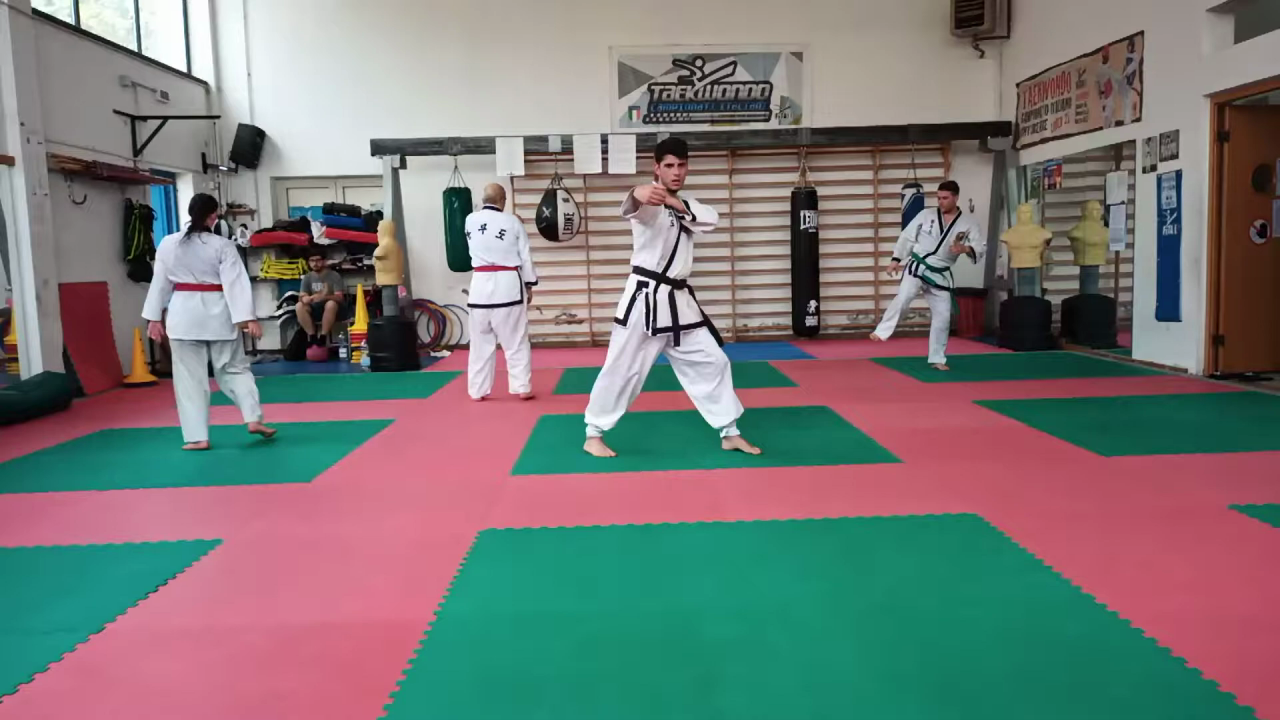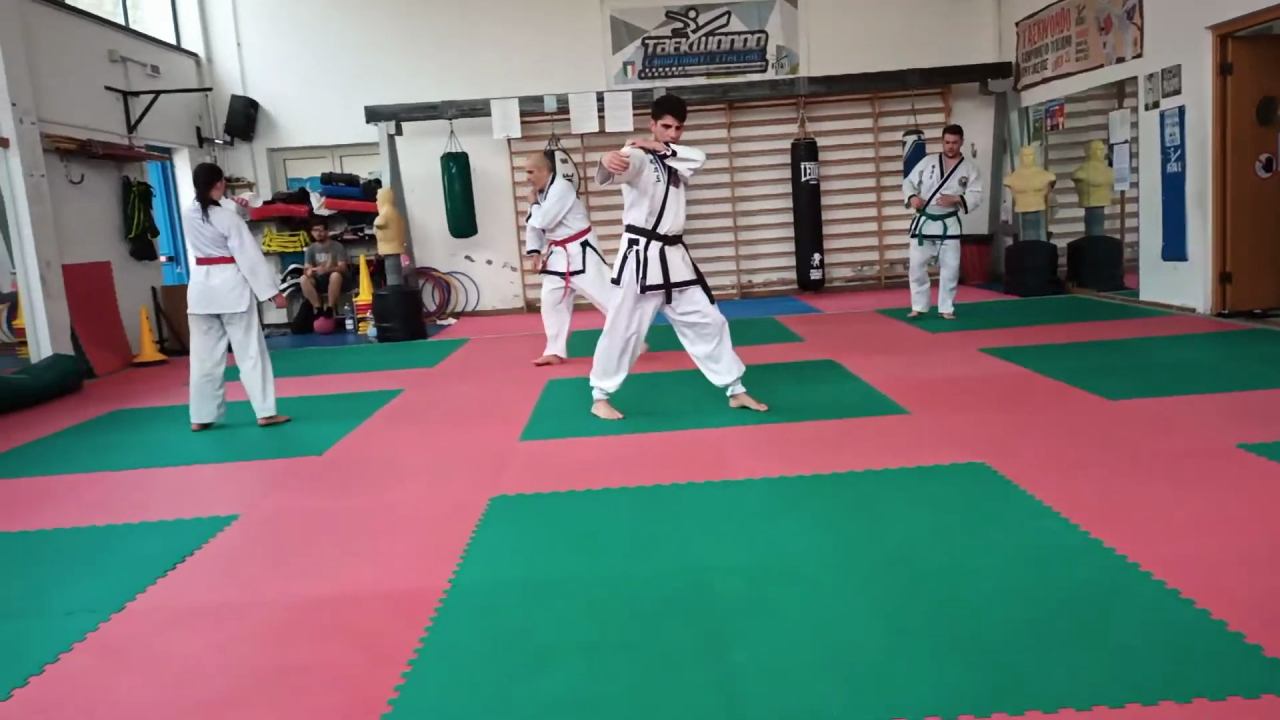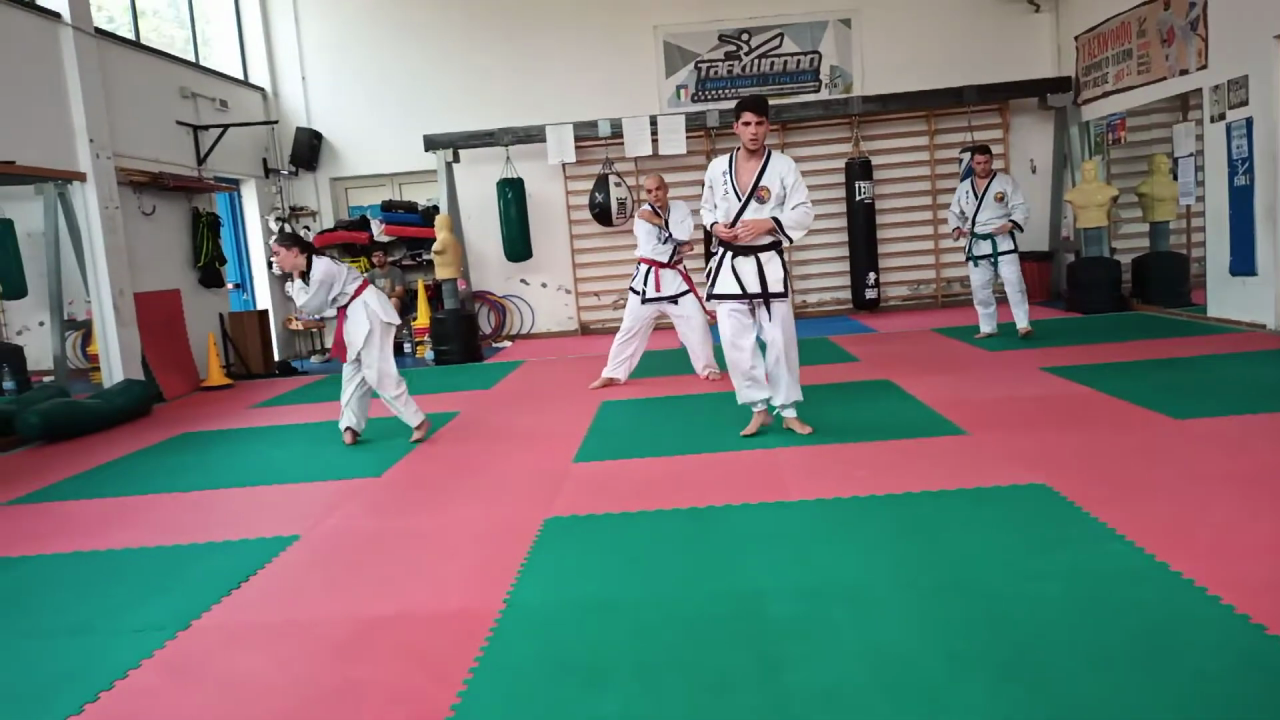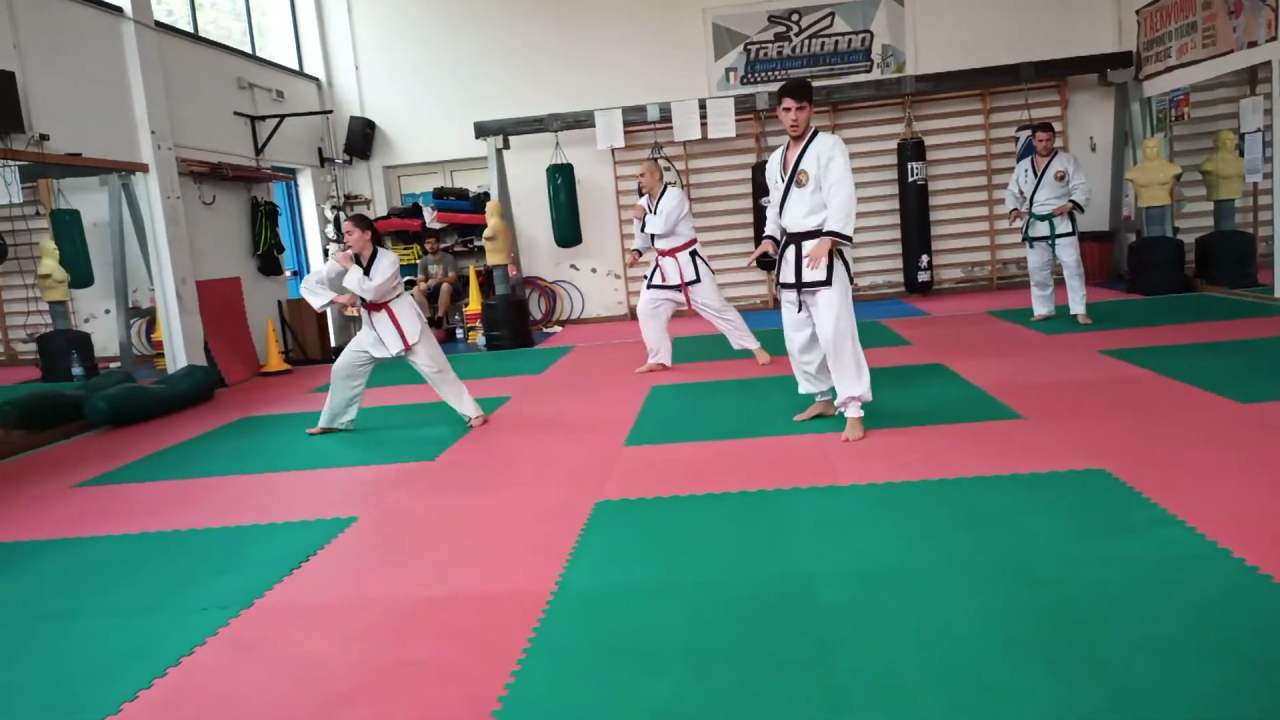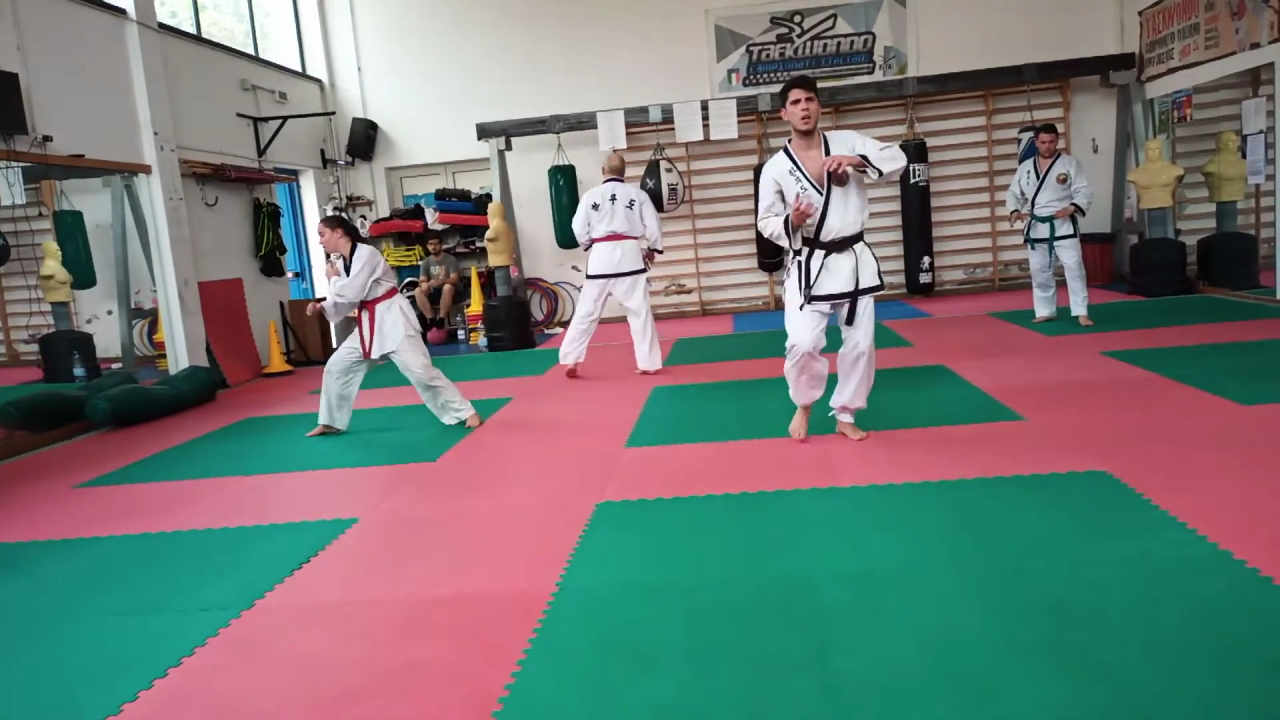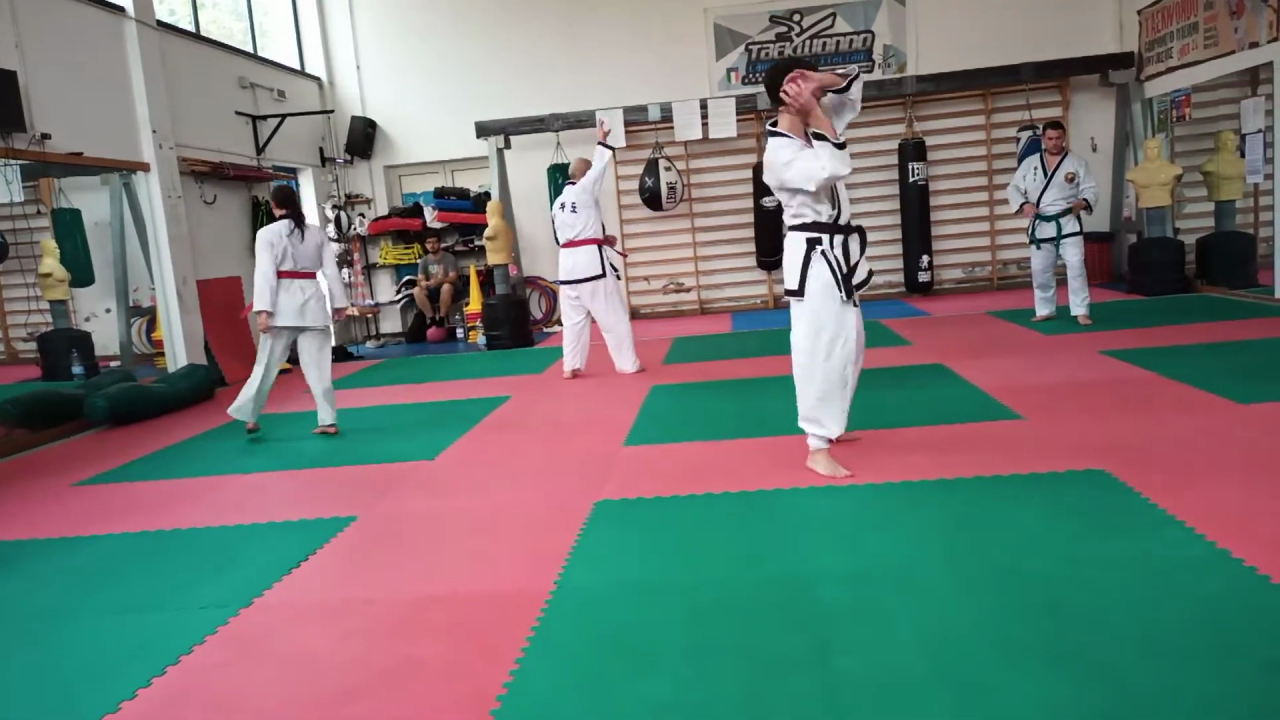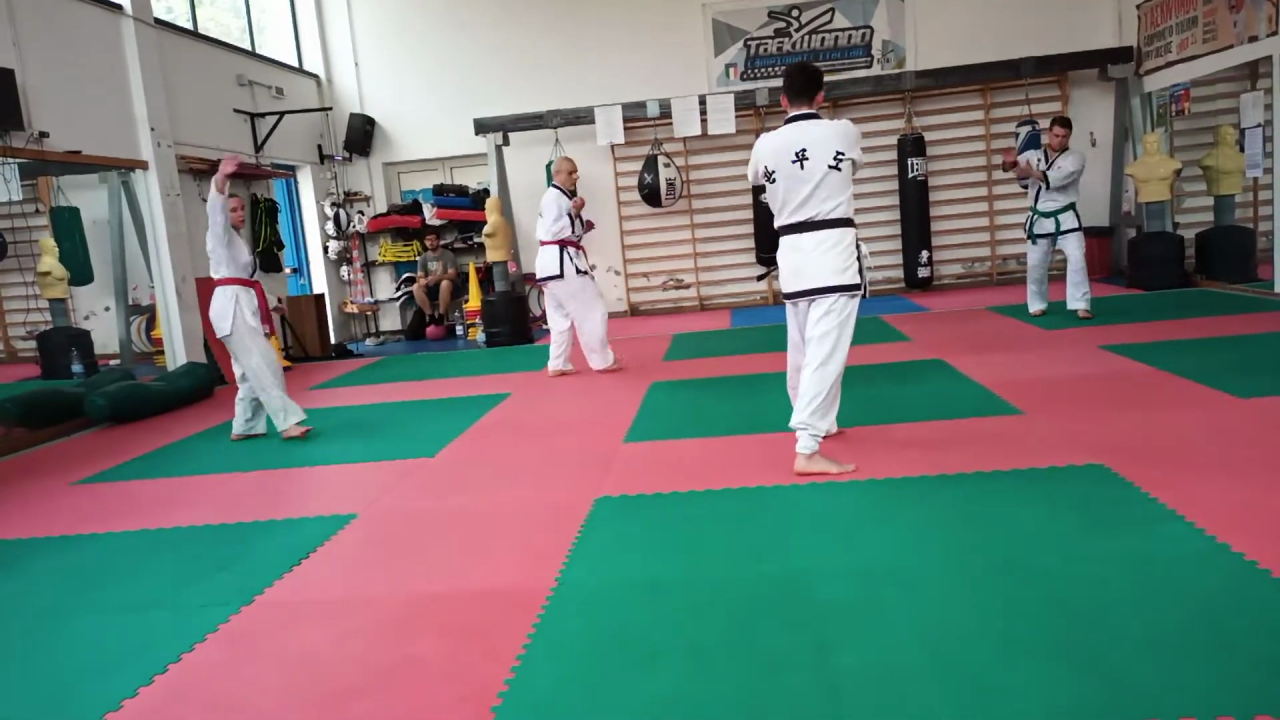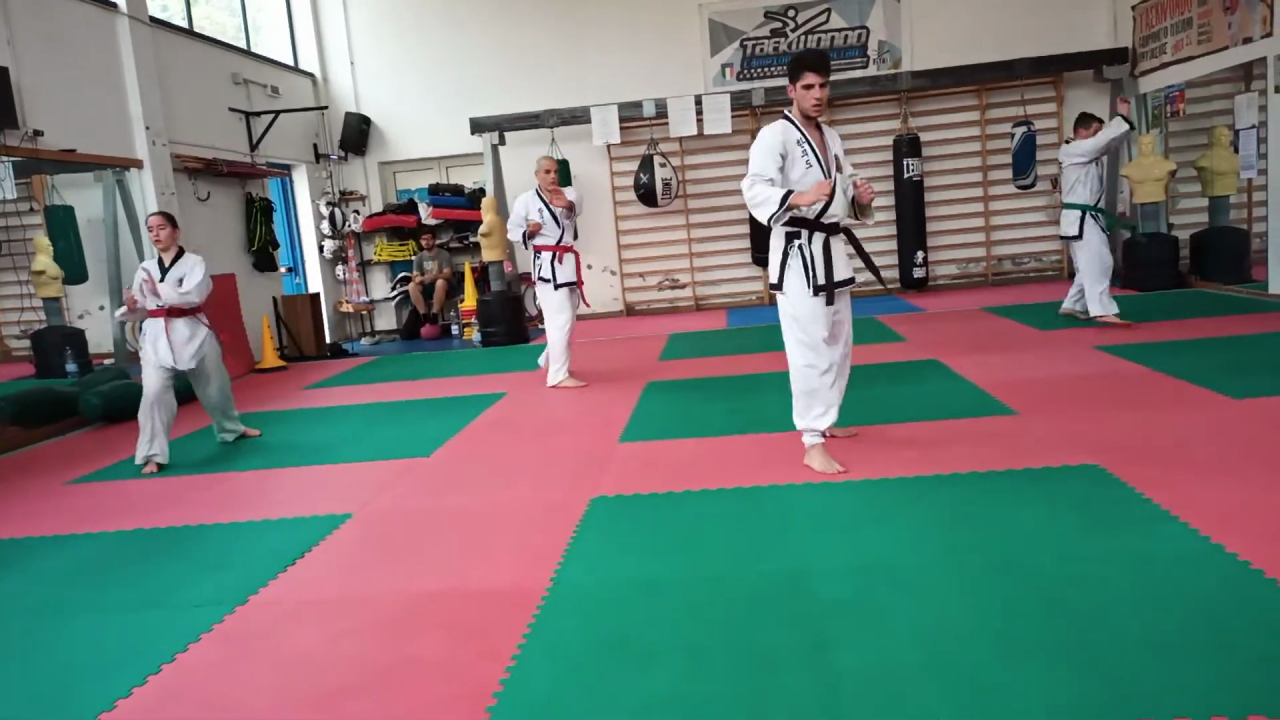
dt=0.7s
person 1, frame 1
left shoulder: (683, 203)
right shoulder: (652, 200)
left elbow: (710, 219)
right elbow: (633, 207)
left wrist: (677, 203)
right wrist: (637, 194)
left hip: (679, 299)
right hip: (646, 297)
left knee: (712, 362)
right knee: (623, 369)
left ankle: (730, 433)
right ankle: (594, 434)
person 1, frame 2
left shoulder: (673, 159)
right shoulder: (637, 155)
left elbow: (698, 158)
right elbow: (618, 169)
left wrist: (661, 147)
right wrist: (607, 161)
left hip: (674, 255)
right hip: (641, 255)
left knee: (707, 321)
right knee: (622, 329)
left ankle: (735, 390)
right ankle: (600, 397)
person 1, frame 3
left shoulder: (783, 166)
right shoulder: (717, 167)
left elbow: (804, 213)
right elbow: (707, 208)
left wrist: (767, 224)
right wrist: (715, 227)
left hip: (767, 264)
right hip: (729, 265)
left knee: (781, 342)
right knee: (737, 345)
left ankle: (788, 411)
right ankle: (759, 410)
person 1, frame 4
left shoulder: (829, 145)
right shoulder: (775, 160)
left elbow: (842, 196)
left wrist: (827, 240)
right wrist: (770, 240)
left hip: (824, 254)
right hip: (791, 255)
left knee: (836, 330)
right knee: (798, 336)
left ankle: (853, 411)
right ankle: (823, 398)
person 1, frame 5
left shoulder: (845, 145)
right shoulder: (776, 168)
left elbow: (896, 159)
right elbow: (766, 222)
left wrist: (857, 160)
right wrist: (791, 220)
left hip: (854, 260)
right hip: (809, 265)
left knee: (860, 345)
right knee: (803, 343)
left ankle: (845, 415)
right ankle: (803, 406)
person 1, frame 6
left shoulder: (814, 124)
right shoulder: (778, 151)
left elbow: (851, 87)
right elbow: (831, 169)
left wrist: (822, 82)
right wrist: (815, 114)
left hip: (838, 249)
right hip: (813, 255)
left knee: (849, 347)
right knee: (822, 351)
left ankle: (827, 424)
right ankle: (817, 447)
person 1, frame 7
left shoulder: (764, 145)
right shoulder: (844, 132)
left hip: (792, 251)
right hip: (833, 248)
left knee: (804, 346)
right knee: (826, 351)
left ankle: (813, 422)
right ankle: (807, 451)
person 1, frame 8
left shoulder: (831, 137)
right shoulder: (775, 135)
left elbow: (840, 189)
right elbow: (755, 189)
left wrist: (860, 198)
right wrist: (799, 199)
left hip: (831, 248)
right hip: (796, 251)
left knee: (837, 344)
right knee: (811, 348)
left ankle: (822, 421)
right ankle: (813, 443)
person 2, frame 1
left shoulder: (168, 244)
right shoulder: (223, 245)
left elbow: (160, 283)
right elbow: (237, 283)
left wrist: (154, 318)
right wrist: (249, 317)
left hip: (183, 315)
right hip: (218, 315)
left knee: (190, 379)
right knee: (235, 369)
left ankle: (197, 437)
right ankle: (253, 418)
person 2, frame 2
left shoulder: (188, 214)
right shoulder: (228, 218)
right elbow: (249, 256)
left wrist: (236, 205)
right wrist: (272, 291)
left hip: (201, 288)
right hip: (231, 287)
left knee: (204, 357)
right knee: (250, 351)
left ankle: (200, 417)
right ankle: (266, 411)
person 2, frame 3
left shoulder: (320, 269)
right shoulder: (307, 272)
left elbow: (311, 307)
left wrist: (297, 283)
left hip: (368, 311)
right hip: (355, 319)
left knee: (378, 374)
right knee: (353, 374)
left ankle: (418, 420)
right ankle: (351, 426)
person 2, frame 4
left shoulder: (389, 259)
right shoulder: (343, 261)
left elbow: (370, 291)
right elbow: (310, 284)
left wrist: (351, 269)
right wrist: (335, 299)
left hip: (402, 319)
right hip: (373, 324)
left knee: (432, 366)
right knee: (343, 369)
left ankle: (473, 412)
right ankle: (332, 421)
person 2, frame 5
left shoulder: (366, 254)
right shoulder: (342, 261)
left elbow: (351, 293)
right elbow: (351, 298)
left wrist: (333, 278)
right wrist: (322, 306)
left hip: (393, 318)
right hip: (370, 323)
left knee: (420, 370)
right knee: (337, 367)
left ankle: (465, 411)
right ankle: (332, 422)
person 2, frame 6
left shoulder: (267, 234)
right shoulder: (316, 233)
left elbow: (265, 273)
right elbow: (331, 269)
left wrist: (263, 310)
right wrist: (339, 303)
left hip: (282, 303)
right hip: (312, 300)
left knee: (267, 363)
right knee: (318, 364)
left ankle: (249, 417)
right ankle: (327, 420)
person 2, frame 7
left shoulder: (234, 240)
right shoulder: (221, 235)
right elbow: (217, 211)
left wrist: (265, 307)
right wrist: (220, 180)
left hip: (241, 304)
right hip: (233, 309)
left knee: (251, 373)
right knee: (262, 367)
left ankle: (245, 426)
right ankle: (288, 422)
person 2, frame 8
left shoulder: (194, 263)
right shoulder: (145, 269)
left elbow: (192, 296)
right elbow: (137, 311)
left wrist: (158, 290)
right wrist: (130, 308)
left hip: (192, 335)
right hip: (156, 338)
left knee: (215, 391)
right knee: (154, 393)
left ankle: (232, 429)
right ankle: (153, 455)
person 3, frame 1
left shoulder: (470, 220)
right shoulder: (513, 222)
right elbow: (526, 257)
right wrist: (529, 285)
left hip: (481, 285)
right hip: (508, 284)
left knee: (480, 343)
right knee: (516, 341)
left ankle: (478, 390)
right ankle: (522, 387)
person 3, frame 2
left shoulder: (561, 189)
right shoulder: (539, 194)
left elbow: (543, 221)
right elbow: (533, 227)
left wrist: (535, 205)
right wrist: (535, 253)
left hip: (581, 252)
right hip: (559, 254)
left knee: (606, 297)
right knee: (552, 304)
right ankle: (554, 351)
person 3, frame 3
left shoulder: (680, 208)
right shoulder: (642, 214)
left elbow: (685, 234)
right elbow: (648, 246)
left wrist: (657, 221)
right wrist: (677, 250)
left hip: (675, 276)
right hip: (648, 278)
left knee: (696, 323)
right knee: (631, 328)
left ankle: (708, 367)
right ankle: (612, 374)
person 3, frame 4
left shoulder: (674, 196)
right shoulder: (645, 202)
left elbow: (661, 227)
right elbow: (643, 233)
left wrist: (643, 217)
right wrist: (637, 251)
left hip: (687, 262)
right hip: (663, 266)
left knee: (716, 307)
right knee: (647, 310)
left ankle: (755, 347)
right ankle: (658, 359)
person 3, frame 5
left shoulder: (590, 195)
right shoulder: (636, 194)
left elbow: (579, 231)
right elbow: (652, 226)
right wrist: (652, 250)
left hip: (601, 257)
right hip: (630, 255)
left knee: (586, 312)
right knee: (639, 312)
left ankle: (569, 360)
right ankle: (649, 363)
person 3, frame 6
left shoulder: (558, 202)
right shoulder: (584, 190)
right elbow: (598, 168)
left wrist: (599, 238)
right wrist: (602, 141)
left hip: (568, 263)
right hip: (592, 261)
left knee: (574, 318)
right knee: (613, 314)
left ankle: (571, 366)
right ankle: (627, 364)
person 3, frame 7
left shoulder: (564, 196)
right shoulder: (554, 197)
right elbow: (556, 229)
left wrist: (583, 227)
right wrist: (574, 213)
left hip: (557, 261)
right hip: (561, 261)
left knee: (561, 316)
right knee: (593, 308)
left ankle: (558, 364)
right ankle: (601, 360)
person 3, frame 8
left shoulder: (569, 193)
right shoulder: (525, 200)
left elbow: (574, 209)
right elbow: (512, 232)
left wrist: (566, 205)
right wrist: (529, 232)
left hip: (568, 261)
right hip: (546, 264)
left knee: (565, 318)
right knee: (560, 319)
left ankle: (550, 360)
right ankle: (558, 375)
person 4, frame 1
left shoulder: (969, 222)
right shoulder: (926, 215)
left elbow: (980, 245)
right elbow: (906, 237)
left wrist: (965, 249)
right wrist: (897, 259)
left hip: (941, 274)
right hip: (918, 267)
left knee: (942, 317)
right knee: (904, 296)
left ankle: (937, 358)
right ankle: (882, 332)
person 4, frame 2
left shoulder: (970, 168)
right shoulder: (928, 162)
left elbow: (976, 195)
right elbow: (909, 182)
left wrist: (956, 199)
right wrist: (912, 197)
left hip: (948, 224)
right hip: (923, 221)
left knee: (950, 267)
right knee: (917, 264)
left ankle: (946, 308)
right ankle: (919, 306)
person 4, frame 3
left shoulder: (1006, 181)
right shoulder: (963, 187)
left elbow: (1020, 208)
right elbow: (954, 212)
left wrist: (1010, 225)
right wrist: (957, 228)
left hip: (1002, 242)
right hip: (977, 244)
left knee: (1014, 281)
right knee: (980, 288)
left ankle: (1024, 324)
right ankle: (988, 327)
person 4, frame 4
left shoulder: (1067, 161)
right shoulder: (1023, 166)
left elbow: (1082, 189)
right elbow: (1012, 192)
left wrist: (1070, 205)
right wrist: (1014, 209)
left hip: (1061, 223)
right hip: (1034, 225)
left knee: (1072, 265)
right knee: (1037, 270)
left ankle: (1079, 311)
right ankle: (1043, 310)
person 4, frame 5
left shoulder: (1070, 163)
right shoulder: (1025, 167)
left elbow: (1084, 192)
right elbow: (1014, 193)
left wrist: (1071, 208)
right wrist: (1014, 211)
left hip: (1063, 226)
right hip: (1036, 227)
left knee: (1074, 267)
right knee: (1039, 271)
left ankle: (1081, 313)
right ankle: (1045, 312)
person 4, frame 6
left shoulder: (1077, 163)
right shoulder: (1030, 163)
left elbow: (1090, 190)
right elbow: (1014, 188)
left wrist: (1083, 203)
right wrist: (1024, 205)
left hip: (1067, 223)
right hip: (1041, 225)
left knee: (1076, 266)
right knee: (1040, 270)
left ankle: (1081, 311)
right ankle: (1045, 310)
person 4, frame 7
left shoulder: (1076, 157)
right shoulder: (1034, 156)
left elbow: (1062, 175)
right elbow: (1016, 164)
left wrist: (1033, 174)
right wrist: (1009, 161)
left hip: (1065, 219)
right hip: (1039, 220)
left knee: (1077, 260)
right knee: (1036, 266)
left ankle: (1080, 305)
right ankle: (1038, 305)
person 4, frame 8
left shoulder: (1089, 149)
right shoulder: (1073, 150)
left elbow: (1106, 138)
right elbow: (1104, 138)
left wrist: (1120, 122)
right wrist: (1122, 118)
left hip: (1089, 217)
right hip: (1080, 219)
left knee: (1087, 266)
right knee: (1101, 263)
left ankle: (1072, 306)
right ankle: (1103, 311)
